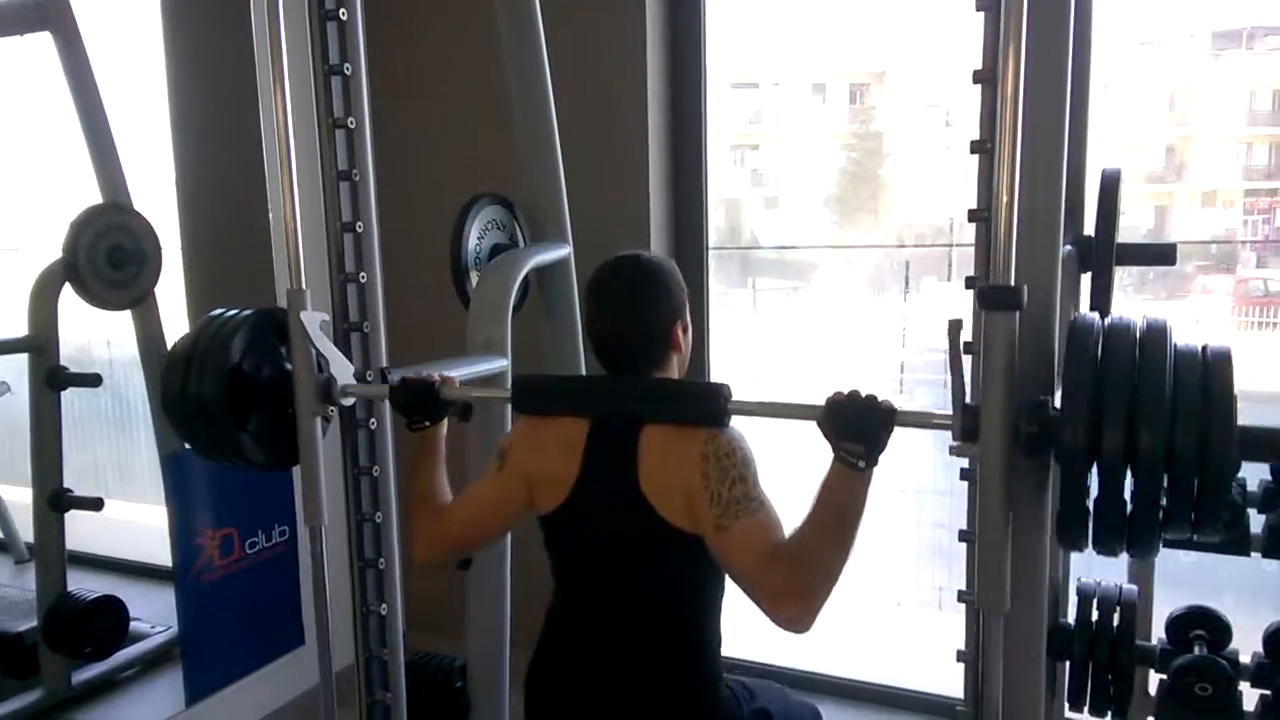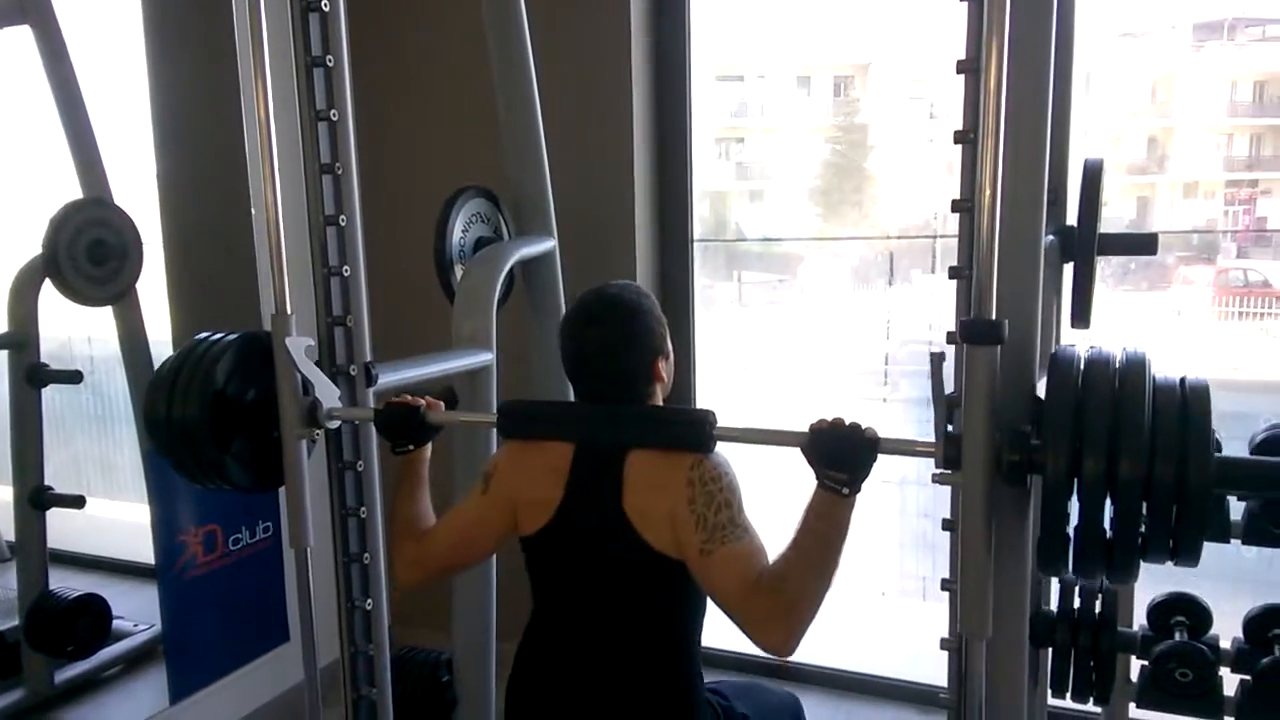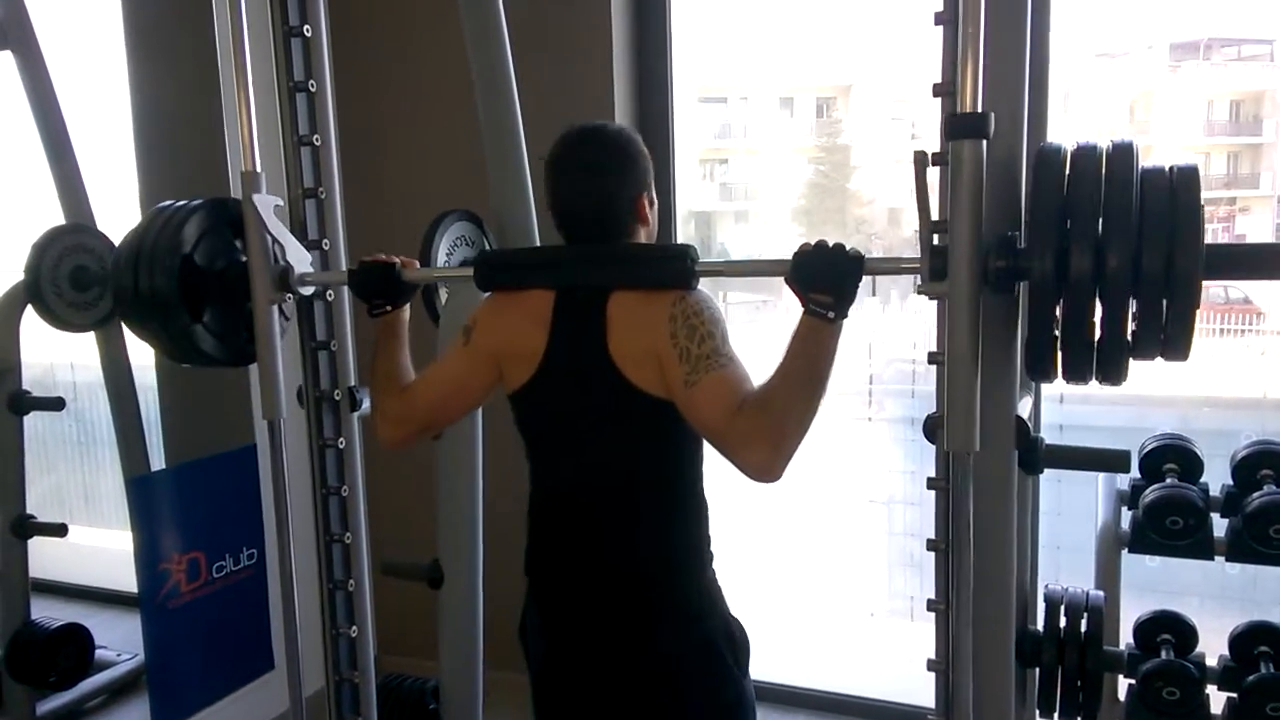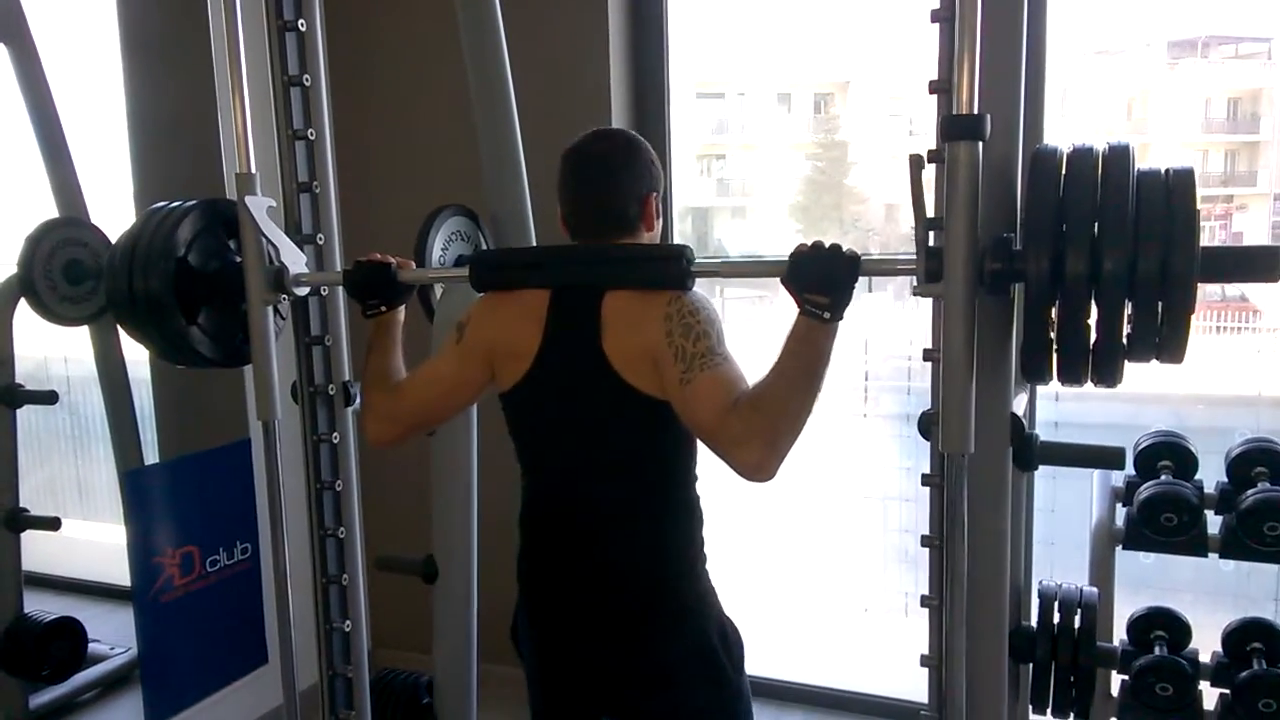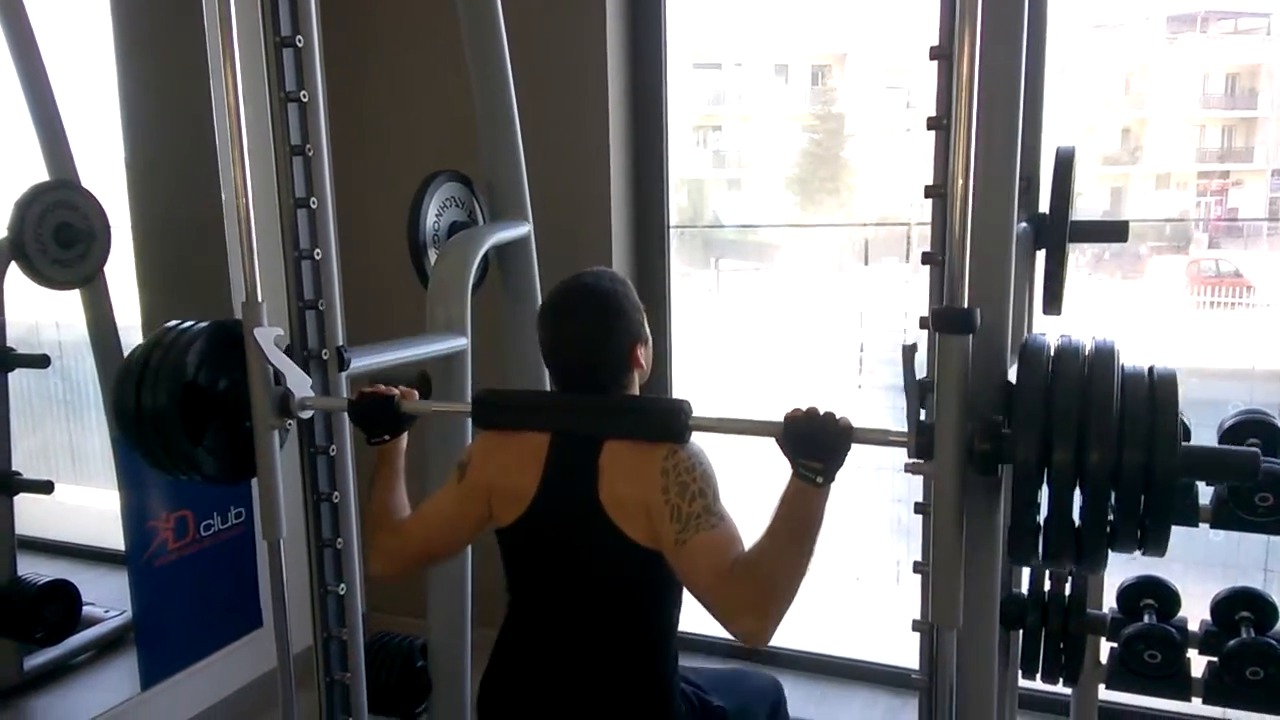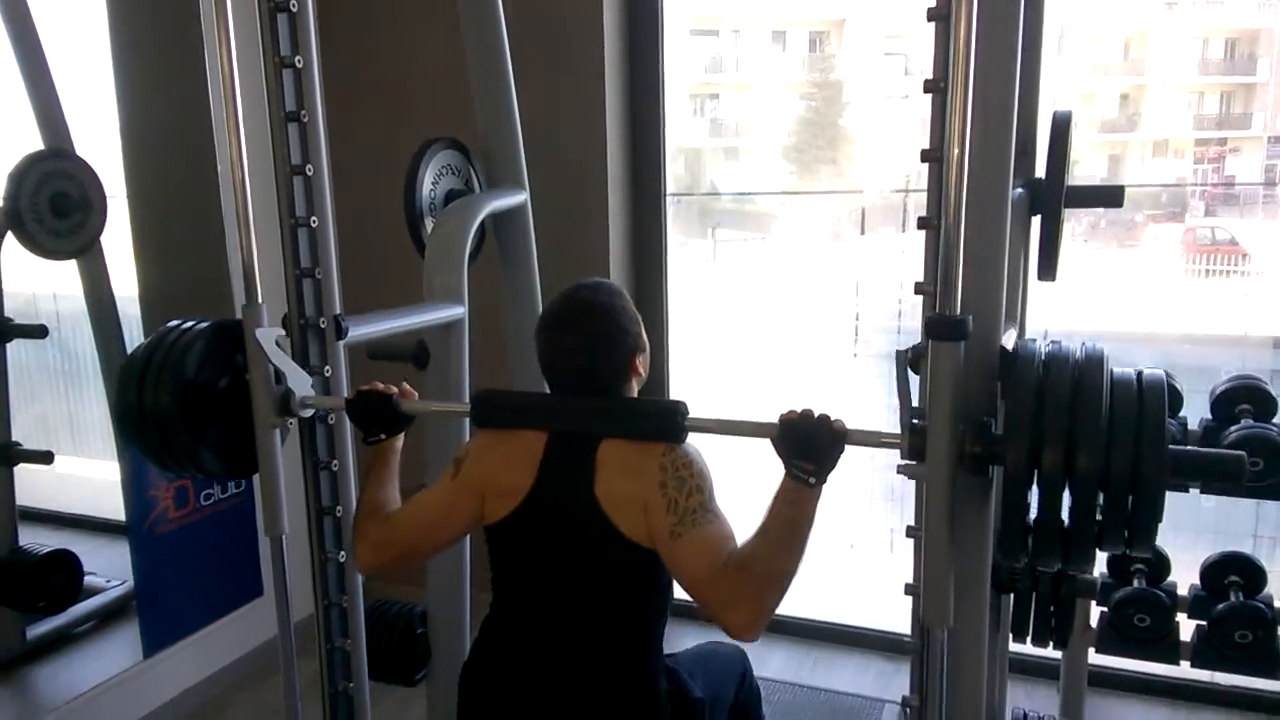
dt=0.7s
person 1, frame 1
left shoulder: (542, 436)
right shoulder: (700, 445)
left elbow: (430, 542)
right elbow: (791, 598)
left wrist: (431, 426)
right wrist: (853, 460)
person 1, frame 2
left shoulder: (526, 460)
right shoulder: (686, 472)
left elbow: (413, 563)
right elbow: (775, 625)
left wrist: (414, 448)
right wrist: (835, 488)
person 1, frame 3
left shoulder: (509, 312)
right shoulder: (669, 310)
left elbow: (397, 420)
right elbow: (761, 450)
left wrist: (391, 312)
right wrist: (822, 313)
left hip: (558, 605)
right hip: (668, 610)
person 1, frame 4
left shoulder: (504, 311)
right shoulder: (666, 309)
left elbow: (385, 419)
right elbow: (754, 448)
left wrist: (386, 311)
right wrist: (817, 314)
left hip: (550, 606)
right hip: (660, 613)
person 1, frame 5
left shoulder: (502, 450)
right shoulder: (662, 462)
left elbow: (388, 554)
right elbow: (750, 613)
left wrist: (389, 441)
right wrist: (811, 477)
person 1, frame 6
left shoulder: (496, 450)
right shoulder: (659, 462)
left elbow: (374, 549)
right elbow: (741, 610)
left wrist: (385, 440)
right wrist: (802, 478)
right knee: (727, 669)
